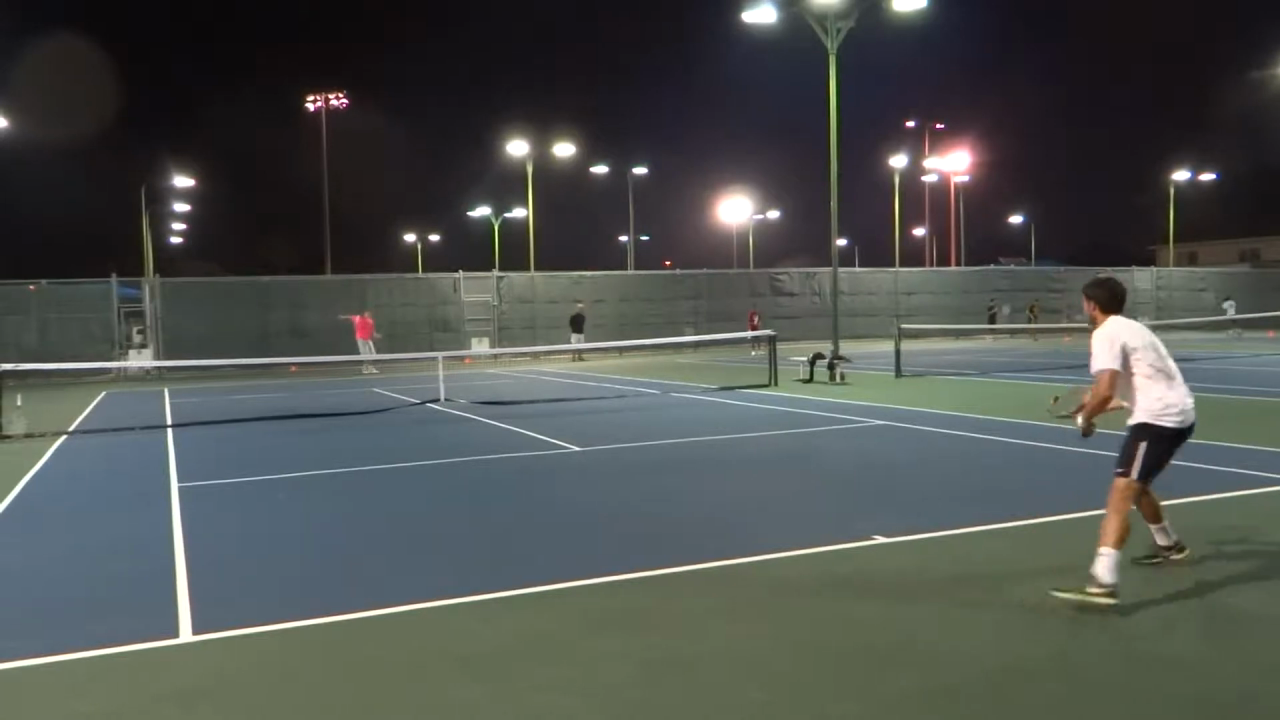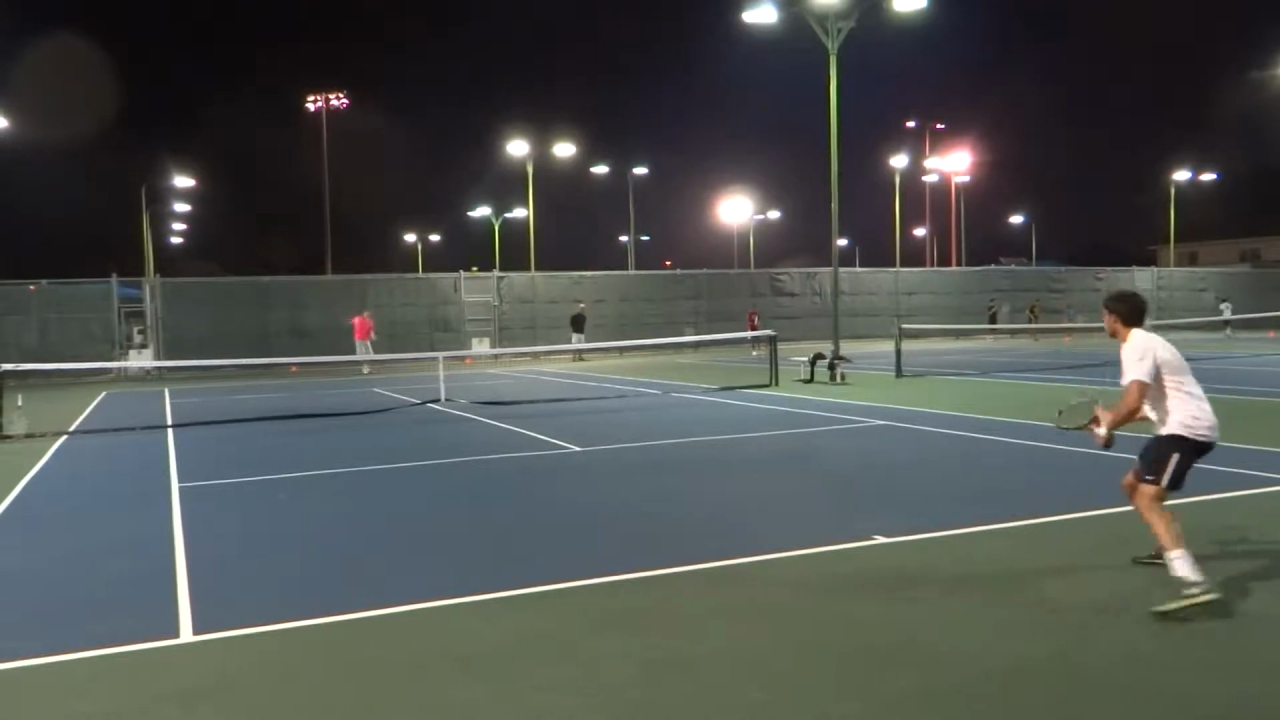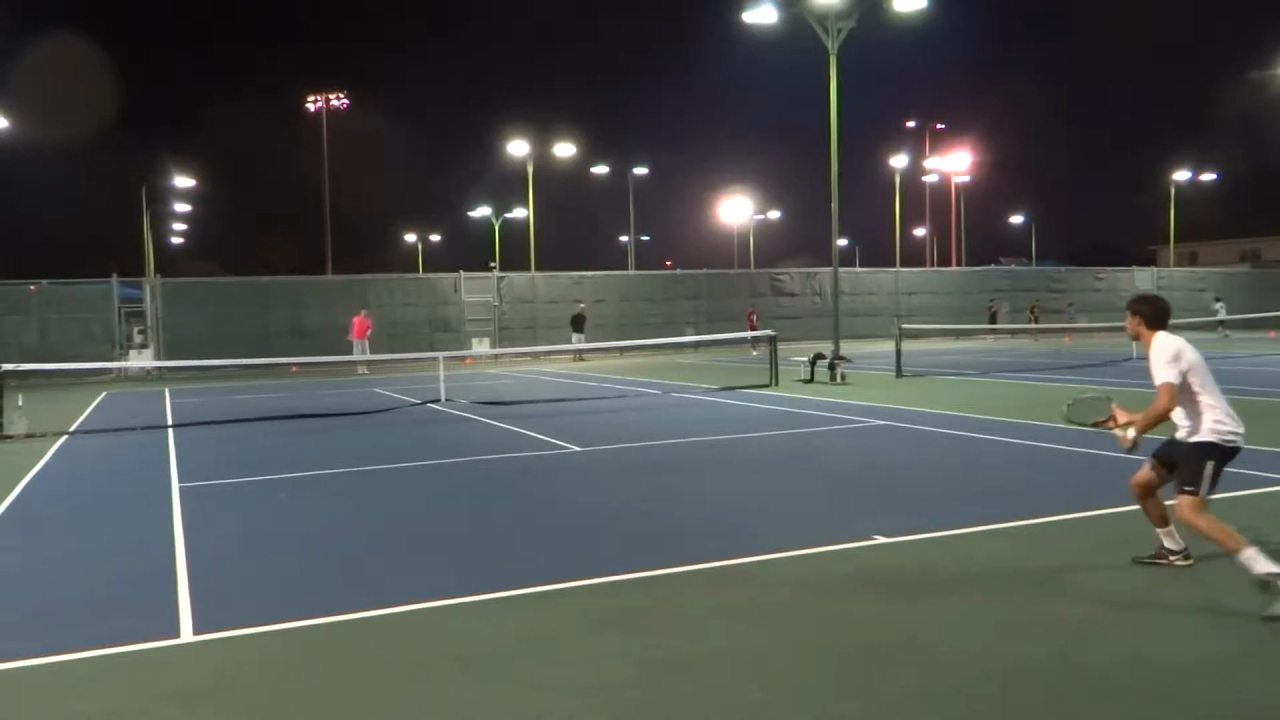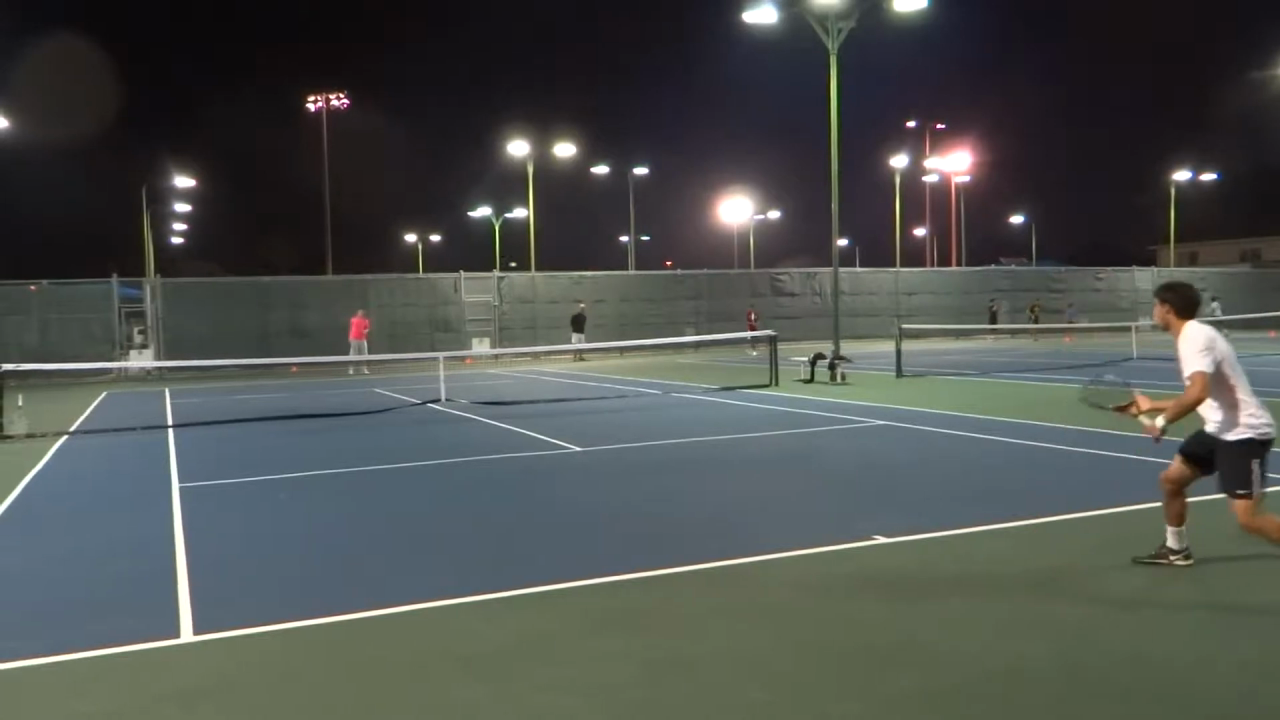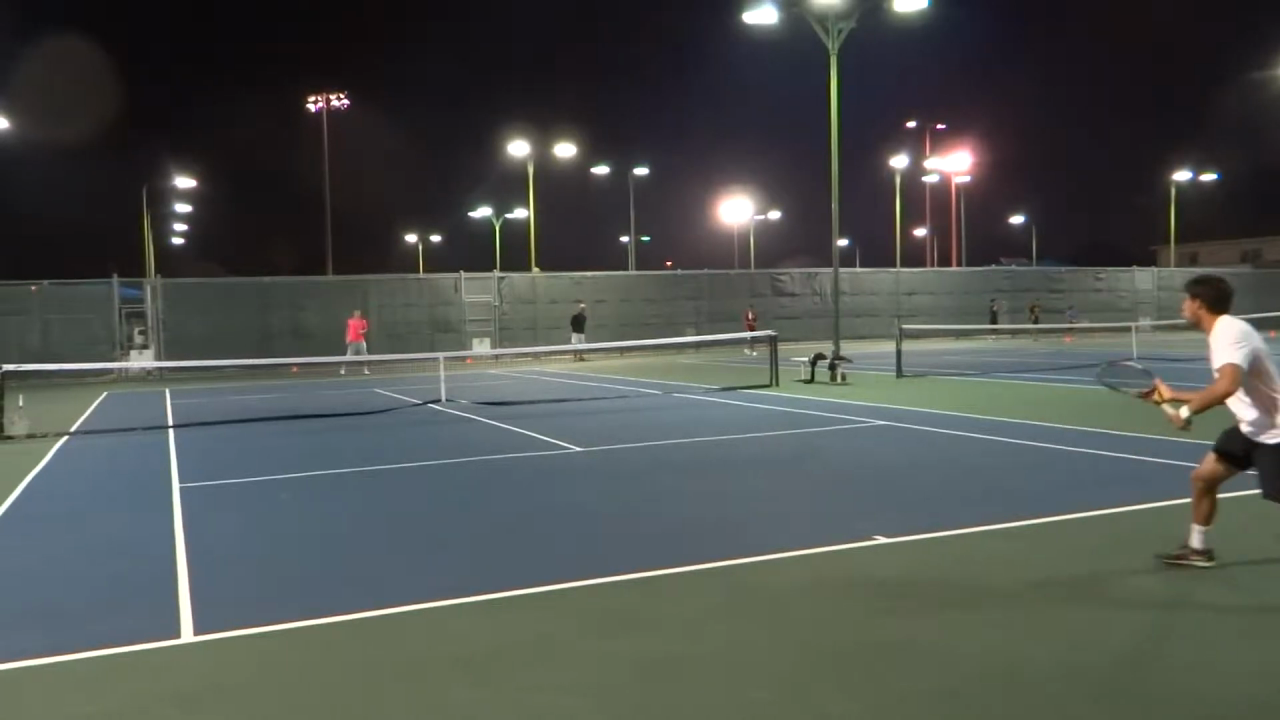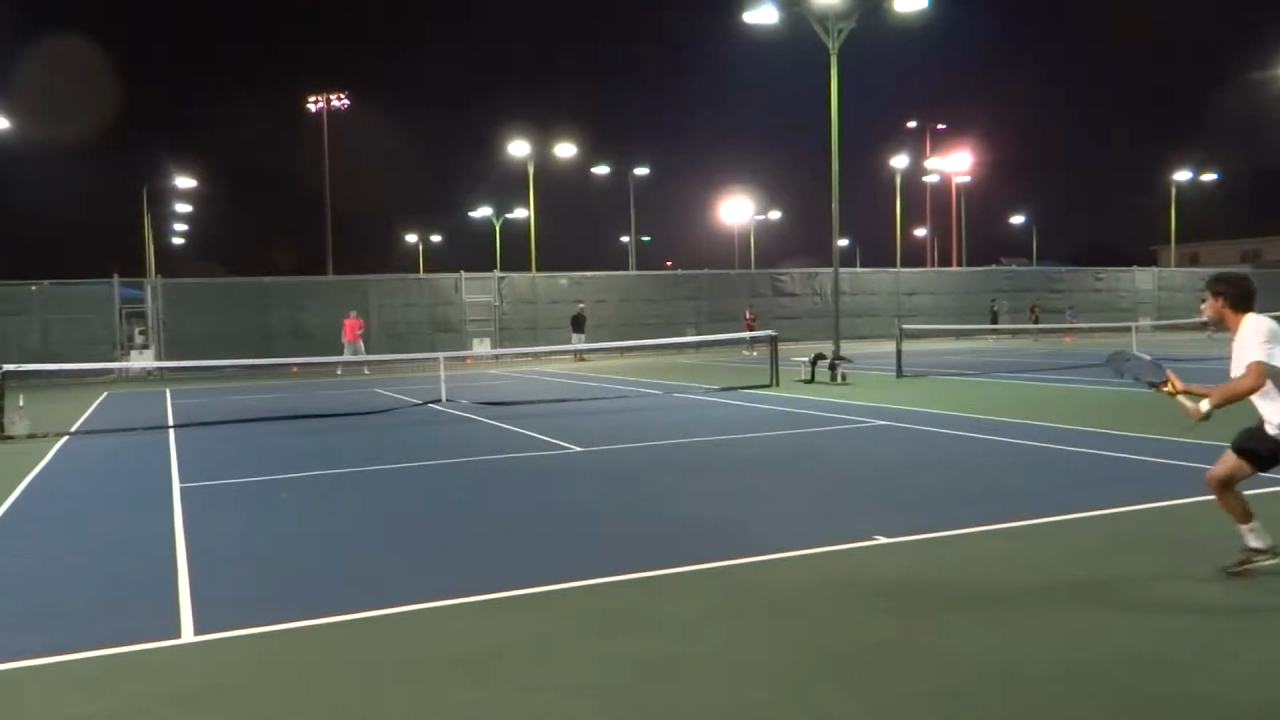
dt=0.1s
person 1, frame 1
left shoulder: (1105, 334)
right shoulder: (1137, 330)
left elbow: (1105, 389)
left wrist: (1084, 418)
right wrist: (1103, 405)
left hip: (1158, 418)
right hip: (1180, 416)
left knee: (1120, 495)
right knee: (1133, 479)
left ankle: (1103, 582)
right ankle: (1168, 544)
person 1, frame 2
left shoulder: (1136, 347)
right shoulder: (1148, 343)
left elbow: (1133, 401)
left wrist: (1106, 428)
right wrist: (1109, 416)
left hip: (1187, 430)
right hip: (1179, 427)
left knee: (1146, 501)
right knee: (1131, 484)
left ankle: (1193, 584)
right ankle: (1173, 551)
person 1, frame 3
left shoulder: (1162, 349)
right shoulder: (1170, 345)
left elbow: (1165, 404)
left wrist: (1133, 432)
right wrist: (1130, 418)
left hip: (1212, 436)
right hip: (1197, 433)
left knee: (1190, 511)
right knee: (1140, 484)
right ankle: (1174, 549)
person 1, frame 4
left shoulder: (1193, 338)
right shoulder: (1196, 335)
left elbow: (1198, 392)
right elbow: (1200, 395)
left wrist: (1163, 421)
right wrist: (1152, 405)
left hip: (1244, 432)
right hip: (1222, 429)
left knee: (1247, 517)
right knee: (1171, 480)
right ankle: (1175, 549)
person 1, frame 5
left shoulder: (1232, 333)
right shoulder: (1222, 332)
left elbow: (1227, 386)
right elbow: (1226, 392)
left wrist: (1186, 412)
right wrist: (1173, 395)
right hip: (1252, 428)
right knee: (1202, 479)
right ankle: (1199, 549)
person 1, frame 6
right shoulder: (1241, 334)
left elbow: (1254, 383)
right elbow: (1237, 388)
left wrist: (1207, 405)
right wrist: (1187, 389)
right knee: (1219, 479)
